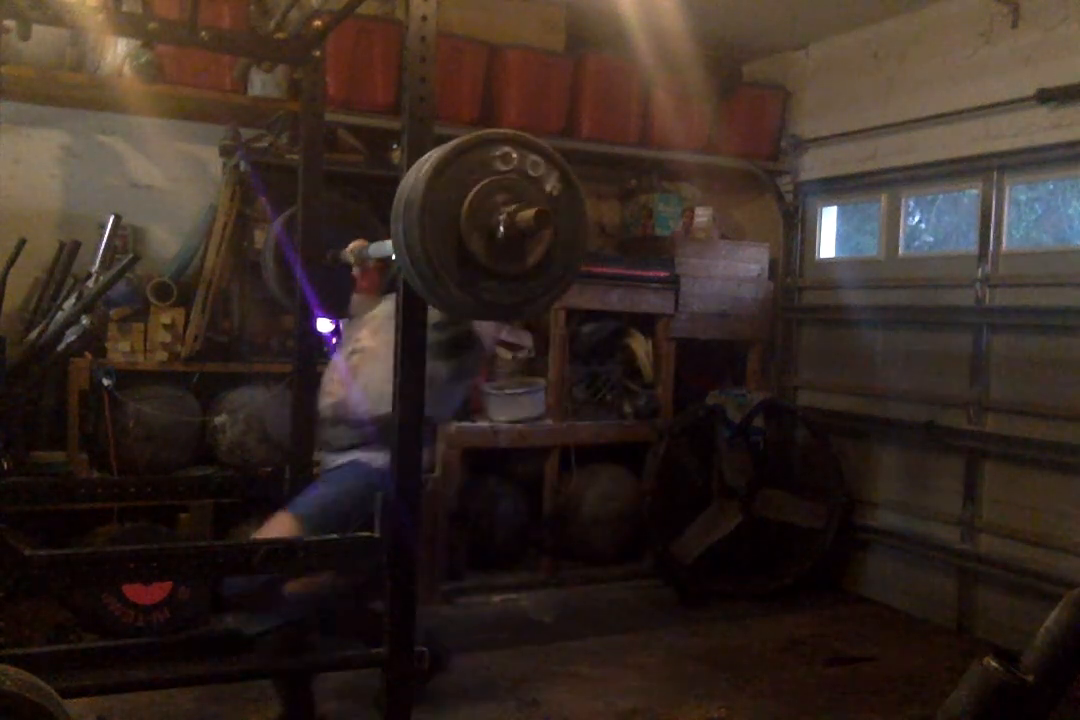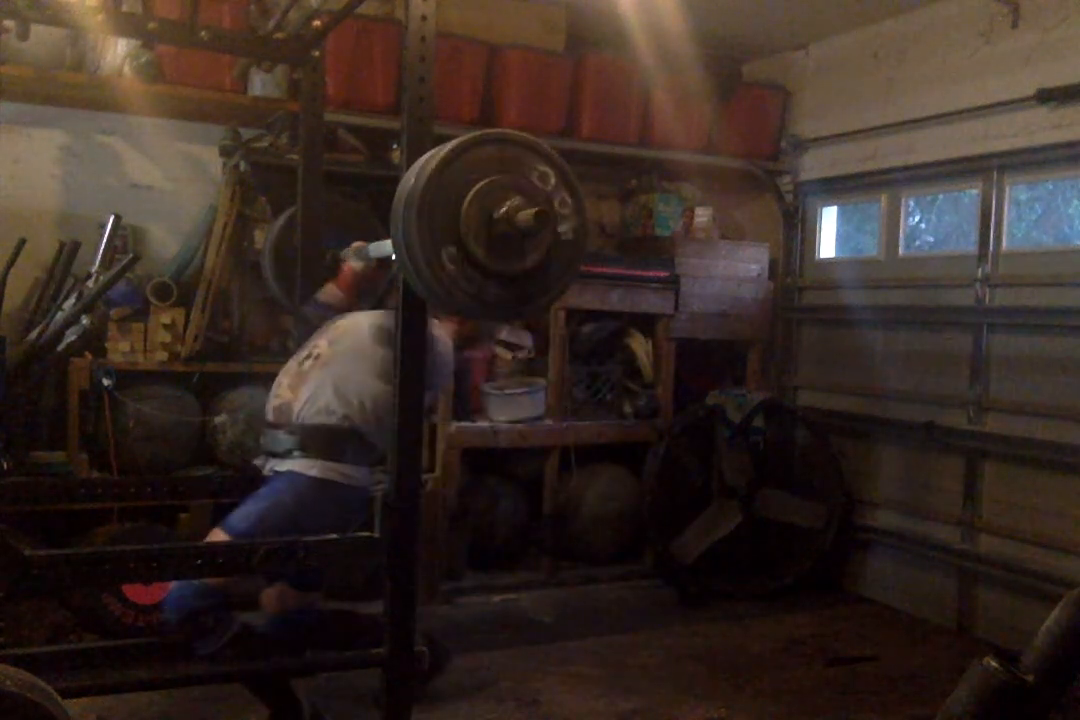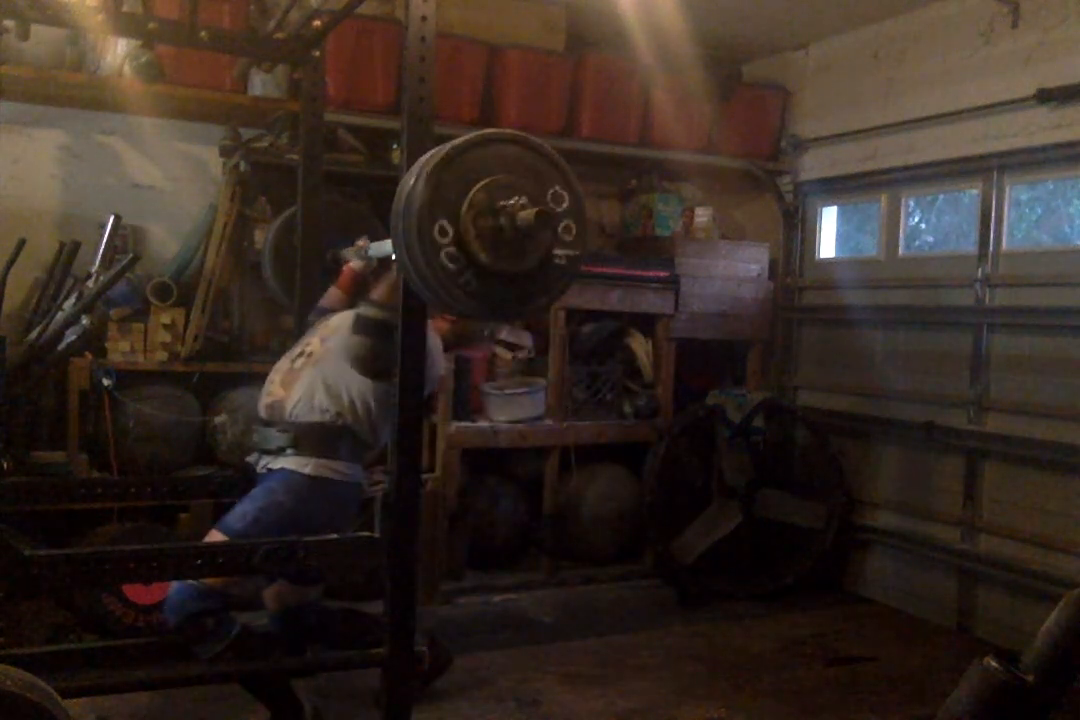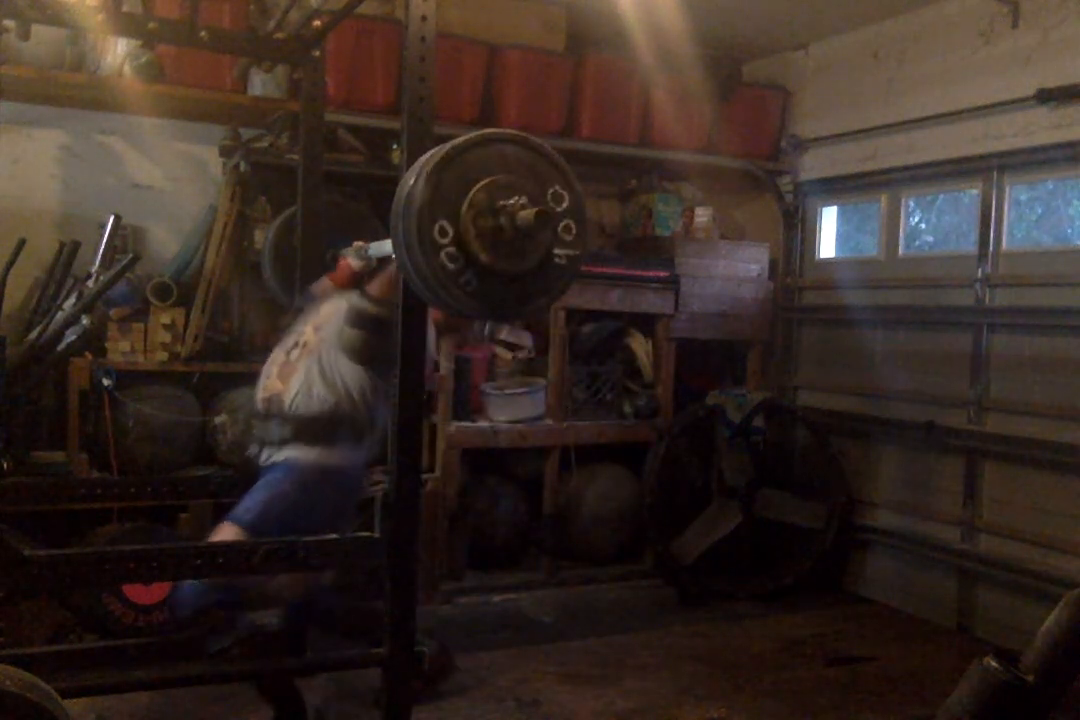
dt=0.4s
person 1, frame 1
left shoulder: (468, 323)
right shoulder: (400, 297)
right elbow: (361, 336)
right wrist: (367, 280)
left hip: (375, 467)
right hip: (351, 465)
left knee: (250, 578)
right knee: (294, 596)
person 1, frame 2
left shoulder: (428, 343)
right shoulder: (393, 324)
left elbow: (392, 347)
right elbow: (319, 331)
right wrist: (352, 275)
left hip: (316, 480)
right hip: (306, 477)
left knee: (188, 603)
right knee: (290, 621)
person 1, frame 3
left shoulder: (418, 342)
right shoulder: (397, 327)
left elbow: (366, 350)
right elbow: (322, 329)
left wrist: (405, 270)
right wrist: (352, 272)
left hip: (309, 477)
right hip: (297, 474)
left knee: (188, 604)
right knee: (294, 619)
right ankle: (415, 652)
person 1, frame 4
right shoulder: (359, 293)
left elbow: (359, 339)
right elbow: (315, 313)
left wrist: (401, 267)
right wrist: (349, 267)
left hip: (313, 465)
right hip: (296, 460)
left knee: (204, 593)
right knee: (301, 591)
